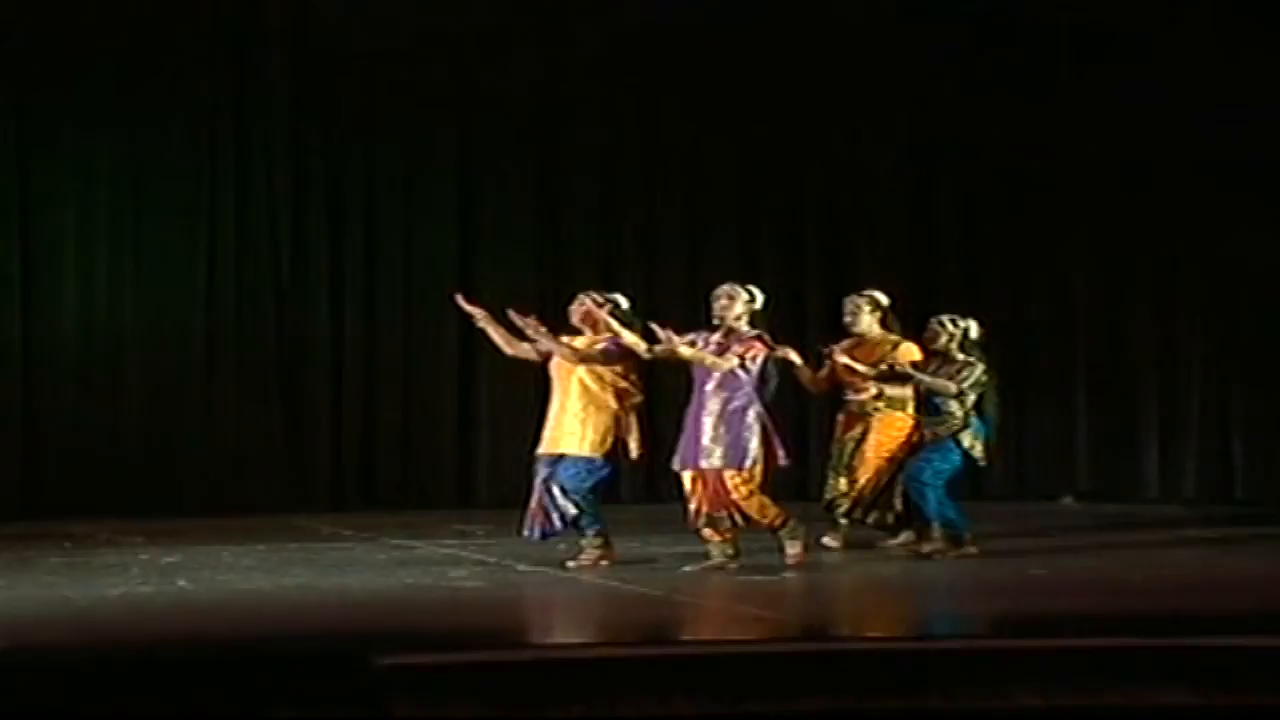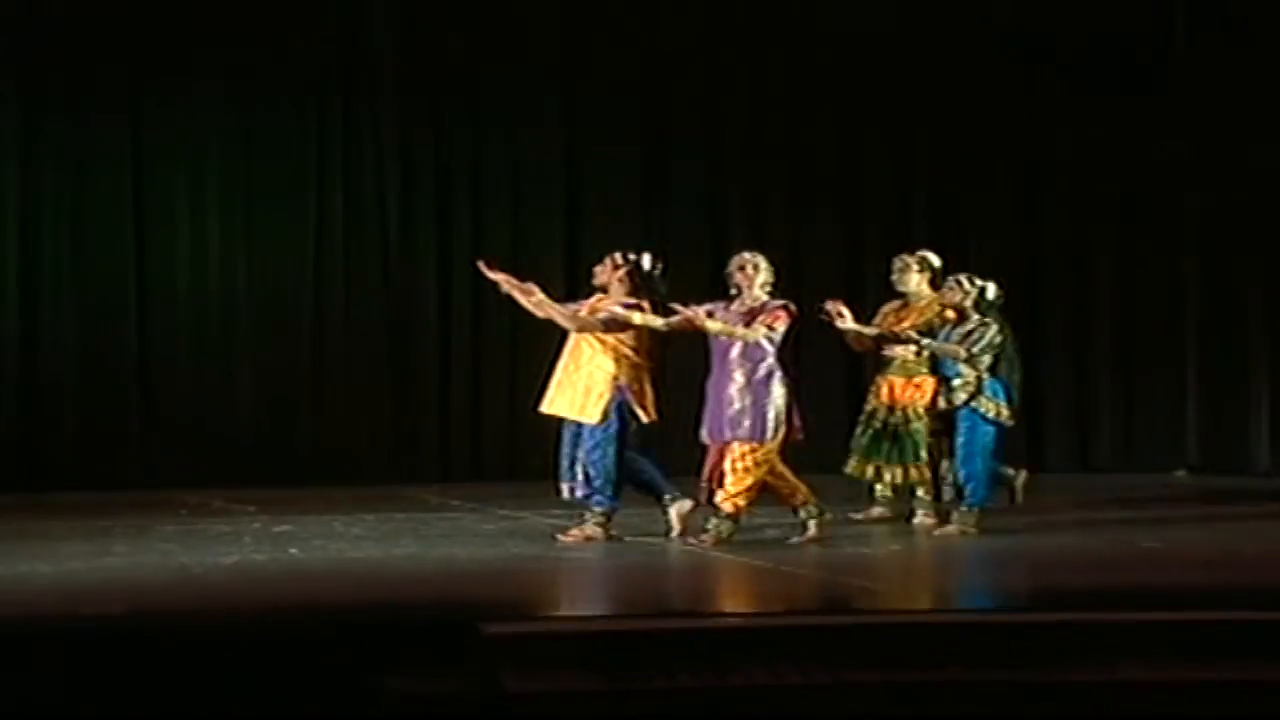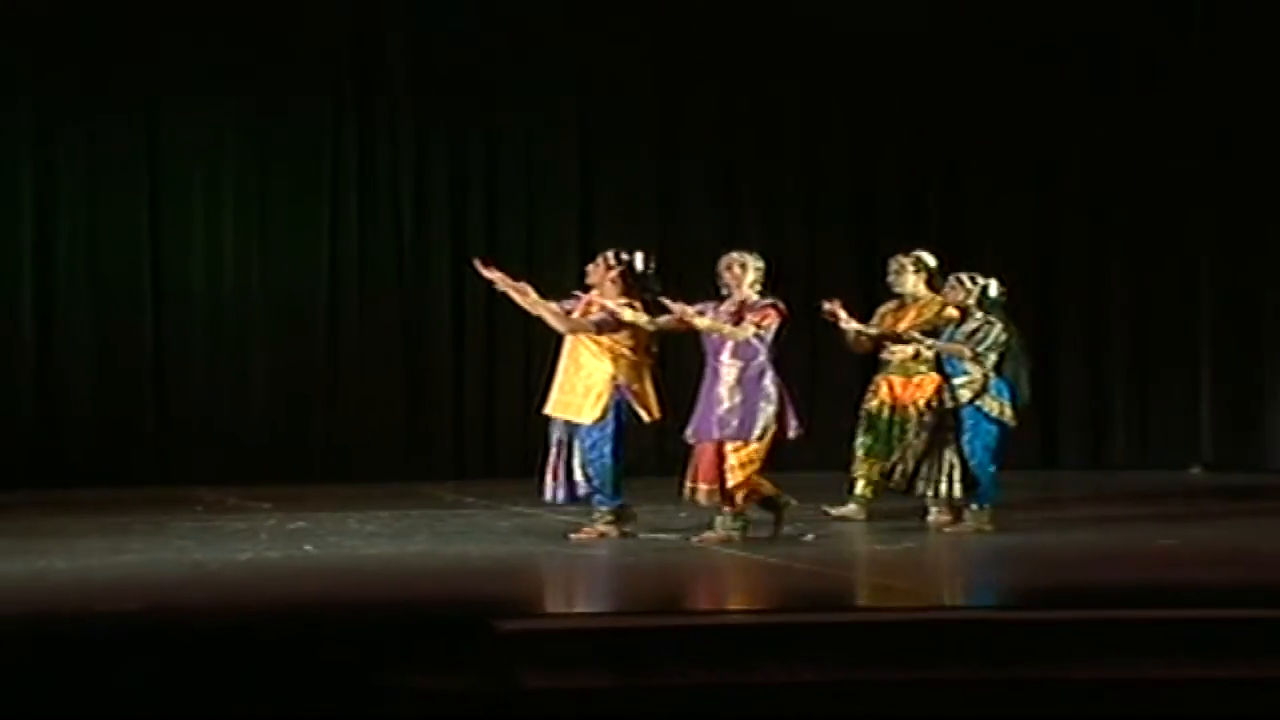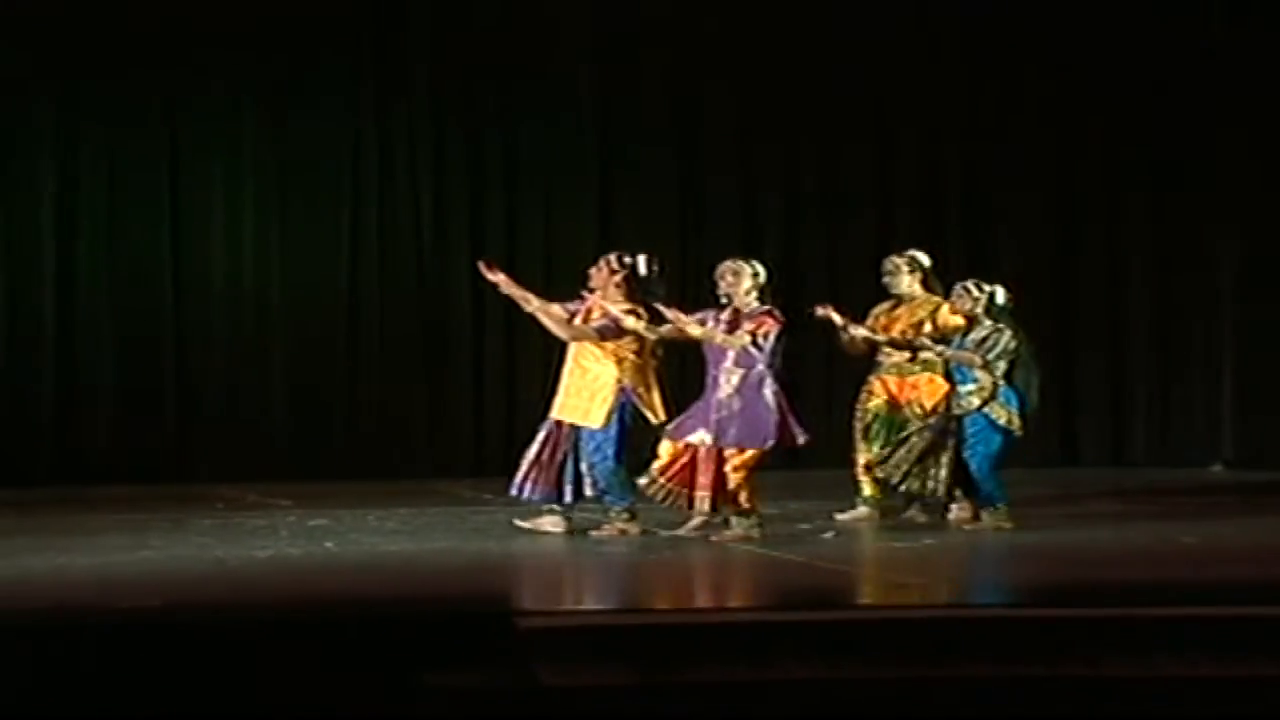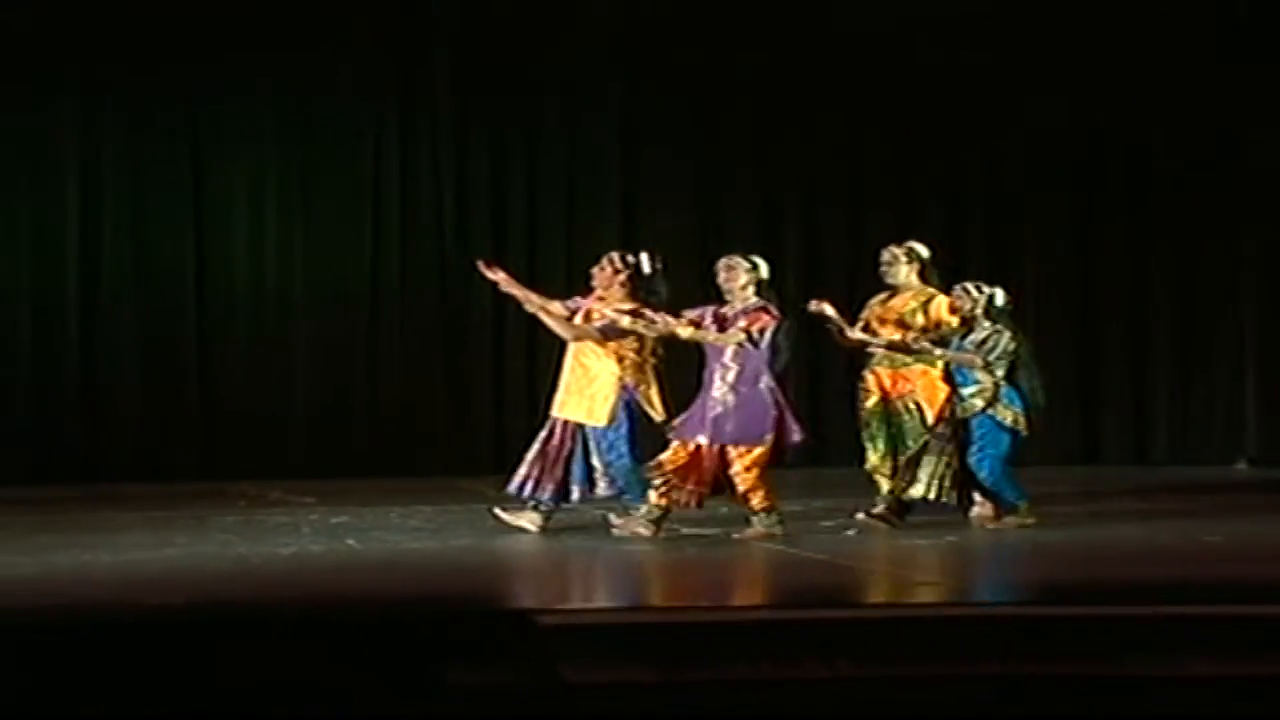
dt=0.2s
person 1, frame 1
left shoulder: (756, 341)
right shoulder: (702, 340)
left elbow: (724, 364)
right elbow: (655, 351)
left wrist: (684, 350)
right wrist: (636, 344)
left hip: (739, 425)
right hip: (705, 426)
left knee: (740, 491)
right knee: (700, 491)
left ankle: (790, 533)
right ankle: (725, 549)
person 1, frame 2
left shoulder: (779, 309)
right shoulder: (719, 309)
left elbow: (752, 335)
right elbow: (677, 321)
left wrist: (710, 325)
right wrist: (643, 318)
left hip: (760, 396)
right hip: (726, 397)
left knee: (743, 462)
right knee: (762, 465)
left ankle: (723, 527)
right ankle: (811, 513)
person 1, frame 3
left shoulder: (768, 309)
right shoulder: (711, 310)
left elbow: (739, 333)
right elbow: (661, 323)
left wrist: (699, 321)
right wrist: (631, 316)
left hip: (752, 395)
right hip: (718, 395)
left knee: (738, 461)
right knee: (711, 458)
left ankle: (731, 524)
right ankle: (775, 502)
person 1, frame 4
left shoulder: (767, 317)
right shoulder: (712, 318)
left elbow: (735, 341)
right elbow: (664, 332)
left wrist: (694, 330)
right wrist: (634, 324)
left hip: (751, 401)
right hip: (717, 400)
left knee: (734, 465)
right knee: (677, 449)
left ankle: (748, 522)
right ankle: (706, 510)
person 1, frame 5
left shoulder: (763, 312)
right shoulder: (712, 313)
left elbow: (727, 339)
right elbow: (666, 328)
left wrist: (685, 331)
right wrist: (633, 324)
left hip: (750, 399)
right hip: (715, 398)
left knee: (745, 465)
right knee: (684, 454)
left ankle: (768, 520)
right ankle: (650, 518)
person 2, frame 1
left shoulder: (616, 347)
right shoulder: (567, 343)
left elbow: (579, 357)
right elbow: (515, 350)
left wrist: (541, 335)
right wrist: (483, 319)
left hip: (594, 431)
right hip: (566, 431)
left knee: (568, 485)
right knee: (551, 483)
left ankle: (596, 541)
right ankle: (595, 542)
person 2, frame 2
left shoulder: (628, 309)
right shoulder: (596, 303)
left elbow: (577, 325)
right elbow: (545, 311)
left wrist: (540, 299)
right wrist: (507, 283)
left hip: (608, 393)
right hip: (589, 393)
left knee: (598, 454)
left ankle: (598, 521)
right ankle: (673, 500)
person 2, frame 3
left shoulder: (622, 310)
right shoulder: (590, 301)
left elbow: (568, 326)
right elbow: (545, 310)
left wrist: (534, 300)
right wrist: (502, 281)
left hip: (605, 393)
right hip: (584, 392)
left knee: (597, 454)
right knee: (575, 450)
left ankle: (609, 519)
right ankle: (617, 510)
person 2, frame 4
left shoulder: (624, 315)
right shoulder: (593, 303)
left elbow: (570, 333)
right elbow: (551, 311)
left wrist: (535, 308)
right wrist: (506, 284)
left hip: (609, 397)
right hip: (585, 395)
left knee: (600, 457)
right knee: (559, 450)
left ankle: (625, 516)
right ankle: (556, 513)
person 2, frame 5
left shoulder: (627, 315)
right shoulder: (596, 301)
left elbow: (574, 333)
right elbow: (553, 308)
left wrist: (536, 308)
right wrist: (506, 282)
left hip: (611, 397)
right hip: (584, 395)
left knee: (615, 456)
right knee: (560, 450)
right ankle: (538, 511)
person 3, frame 1
left shoulder: (901, 348)
right shoulder: (844, 348)
left elbow: (912, 389)
right elbow: (818, 385)
left wrist: (877, 391)
right wrist: (797, 363)
left hip: (886, 421)
right hip: (852, 420)
left knee: (866, 473)
left ankle: (842, 530)
right ankle: (907, 527)
person 3, frame 2
left shoulder: (944, 309)
right shoulder: (891, 310)
right elbow: (864, 345)
left wrist: (916, 350)
right wrist: (848, 323)
left hip: (926, 387)
right hip: (890, 385)
left knee: (924, 446)
right knee: (876, 439)
left ankle: (925, 507)
right ankle: (883, 503)
person 3, frame 3
left shoulder: (943, 309)
right shoulder: (887, 310)
right elbow: (862, 346)
left wrist: (915, 352)
right wrist: (845, 322)
left hip: (926, 386)
right hip: (888, 384)
right knee: (872, 441)
left ankle: (939, 506)
right ankle: (858, 503)
person 3, frame 4
left shoulder: (940, 309)
right shoulder: (882, 311)
right elbow: (858, 347)
left wrist: (911, 353)
right wrist: (839, 324)
left hip: (922, 386)
right hip: (882, 386)
right knee: (872, 441)
left ankle: (921, 502)
right ankle: (868, 503)
person 3, frame 5
left shoulder: (934, 300)
right shoulder: (879, 302)
right elbow: (854, 338)
left wrist: (901, 346)
right wrist: (833, 317)
left hip: (917, 380)
right hip: (879, 380)
left knee: (912, 441)
right knee: (883, 442)
left ankle: (895, 503)
right ankle: (889, 500)
person 4, frame 1
left shoulder: (973, 368)
right shoulder: (933, 364)
left elbow: (952, 388)
left wrist: (916, 376)
left hip: (957, 435)
right hip: (937, 435)
left knee: (916, 475)
right knee: (934, 486)
right ankle: (960, 539)
person 4, frame 2
left shoulder: (988, 328)
right shoulder: (951, 327)
left elbow: (962, 352)
left wrist: (923, 342)
left hip: (980, 401)
right hip: (957, 400)
left knee: (971, 457)
right knee: (966, 457)
left ankle: (967, 518)
person 4, frame 3
left shoulder: (992, 326)
right shoulder: (955, 325)
left elbow: (967, 352)
left wrist: (927, 342)
left hip: (983, 400)
right hip: (959, 399)
left knee: (977, 456)
left ankle: (979, 516)
person 4, frame 4
left shoulder: (1002, 334)
right shoulder: (964, 334)
left elbow: (977, 359)
left wrist: (940, 350)
left hip: (990, 407)
right hip: (967, 405)
left knee: (977, 461)
left ankle: (997, 515)
person 4, frame 5
left shoulder: (999, 335)
right shoulder: (962, 335)
left elbow: (977, 360)
left wrist: (938, 352)
left hip: (994, 408)
right hip: (971, 407)
left knee: (987, 462)
left ankle: (1020, 510)
